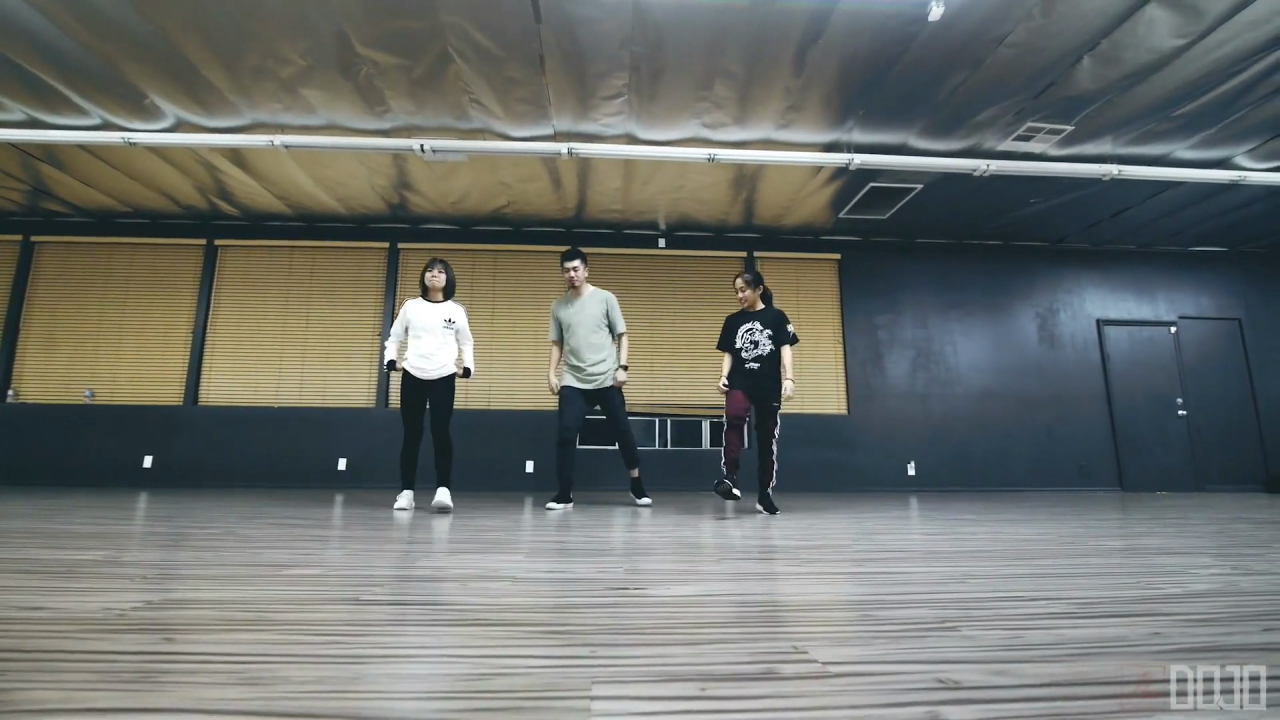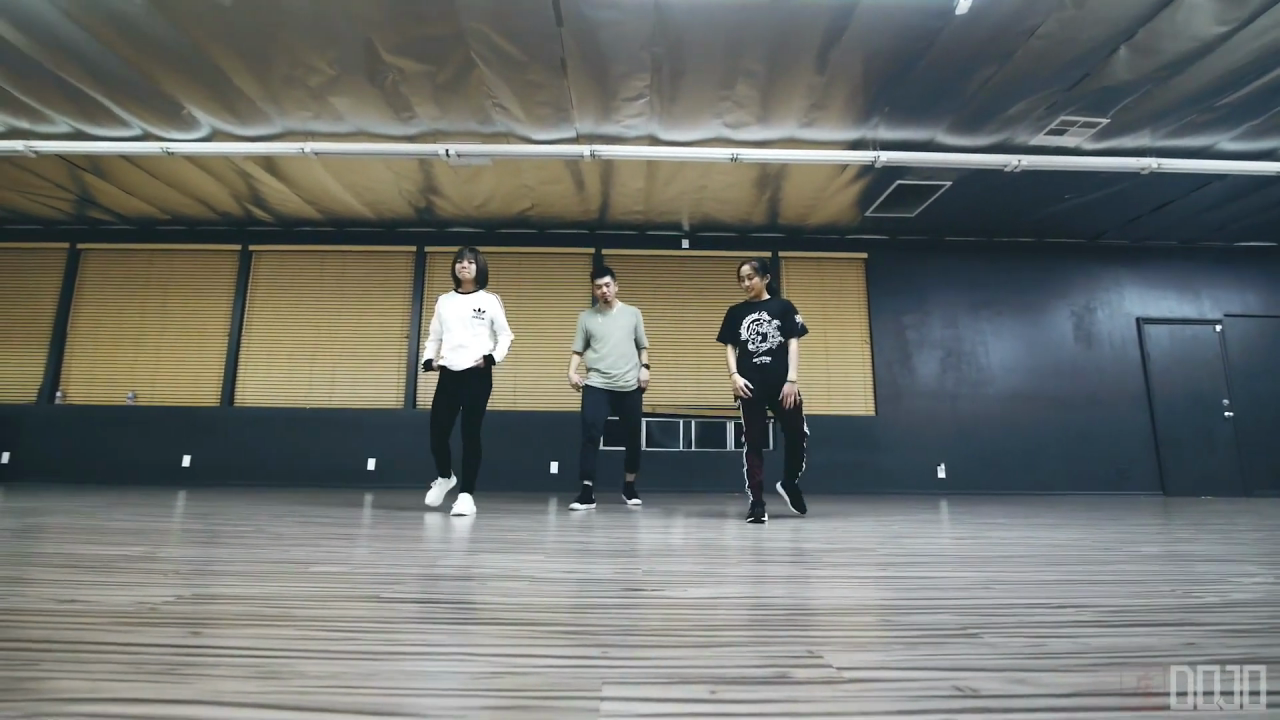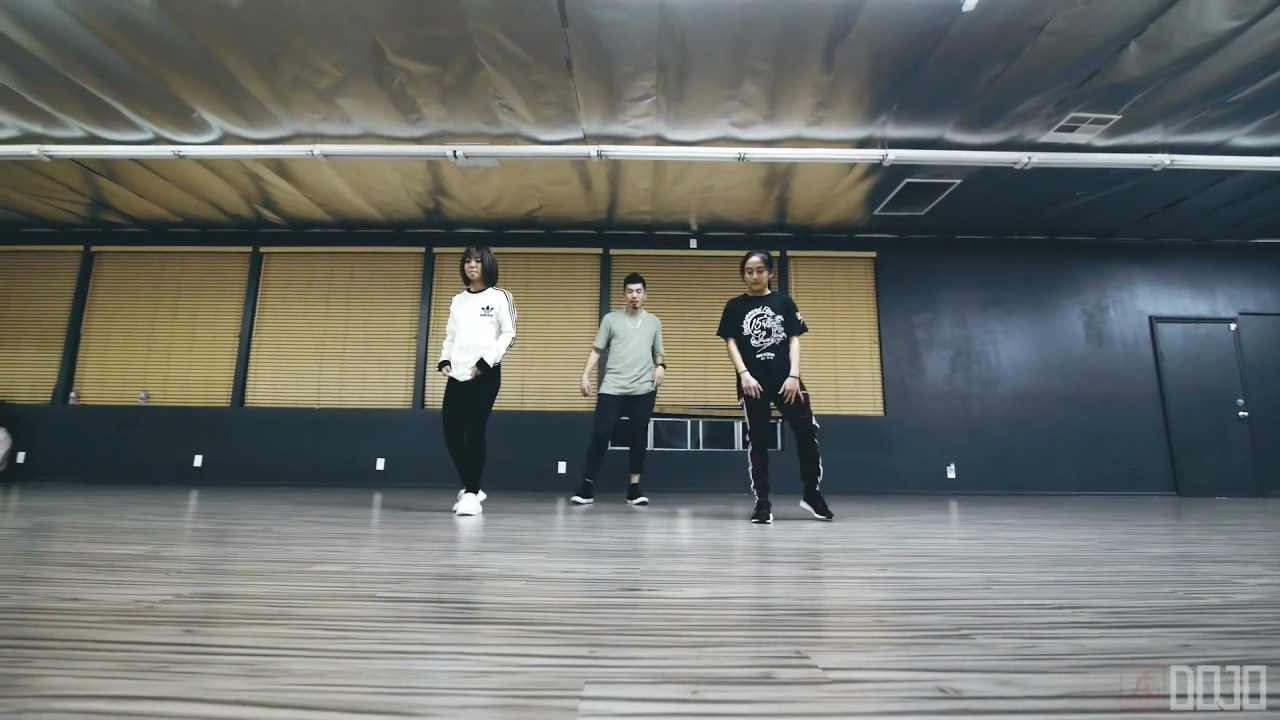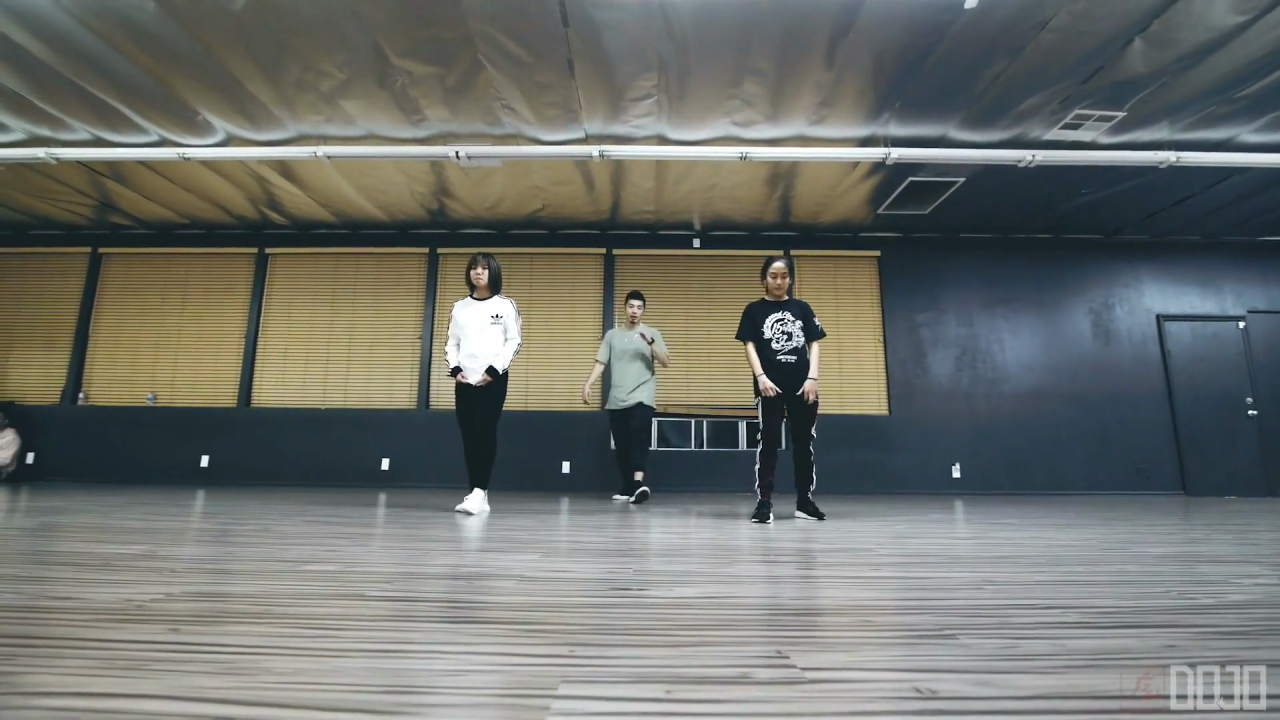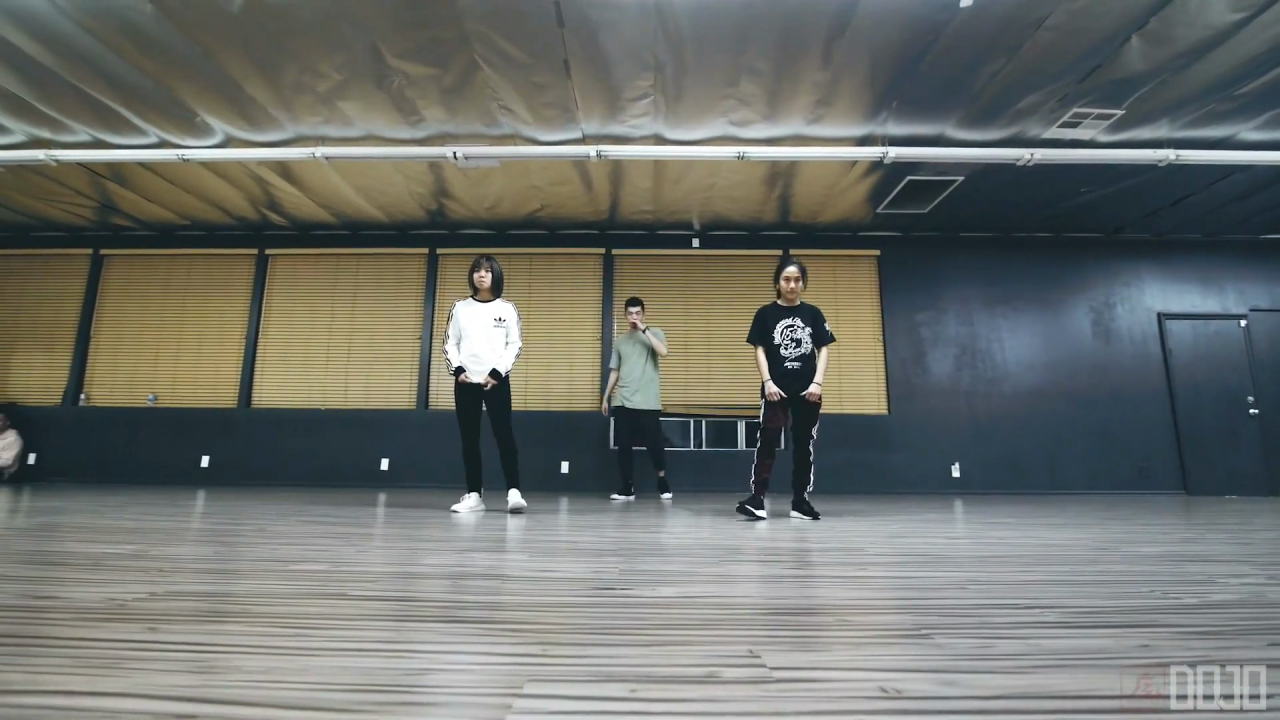
dt=0.4s
person 1, frame 1
left shoulder: (777, 317)
right shoulder: (733, 321)
left elbow: (786, 348)
right elbow: (728, 353)
left wrist: (788, 378)
right wrist: (723, 376)
left hip: (769, 386)
right hip: (740, 383)
left knee: (768, 440)
right knee: (734, 420)
left ankle: (765, 496)
right ankle: (728, 479)
person 1, frame 2
left shoulder: (783, 307)
right shoulder: (736, 312)
left elbow: (793, 343)
right elbow: (730, 348)
left wrist: (792, 379)
right wrist: (735, 375)
left hip: (780, 383)
right hip: (749, 385)
left knee: (797, 434)
right knee: (754, 441)
left ankle: (789, 484)
right ankle: (756, 503)
person 1, frame 3
left shoulder: (784, 303)
right shoulder: (735, 306)
left elbow: (794, 340)
right elbow: (731, 342)
left wrist: (794, 375)
right wrist: (744, 374)
left hip: (786, 379)
right hip: (753, 382)
left knee: (807, 431)
right knee: (758, 440)
left ankle: (812, 494)
right ankle: (762, 503)
person 1, frame 4
left shoulder: (802, 308)
right shoulder: (754, 310)
left elbow: (814, 344)
right elbow: (750, 346)
left wrist: (813, 377)
right wrist: (760, 377)
left hip: (801, 384)
right hip: (770, 384)
left knee: (804, 442)
right knee: (769, 441)
left ankle: (804, 500)
right ankle: (764, 502)
person 1, frame 5
left shoulder: (813, 314)
right shoulder: (765, 314)
left elbow: (823, 349)
right elbow: (760, 350)
left wrist: (818, 382)
right wrist: (767, 382)
left hip: (806, 388)
right hip: (776, 388)
left knee: (804, 443)
right knee: (768, 438)
left ankle: (800, 501)
right ankle: (757, 498)
person 2, frame 1
left shoulder: (457, 310)
right shoulder: (410, 307)
left elbow: (466, 343)
right elbow: (394, 337)
left wrist: (468, 367)
right wrist: (391, 361)
left hip: (443, 379)
right hip: (413, 377)
left knee: (441, 432)
right knee: (412, 435)
left ankle: (443, 490)
right ankle: (407, 491)
person 2, frame 2
left shoulder: (490, 300)
right shoulder: (444, 301)
left elbow: (505, 335)
right elbow: (434, 336)
left wrist: (493, 357)
right wrist: (429, 359)
left hip: (478, 374)
right hip: (449, 373)
left knee: (470, 432)
right knee: (439, 429)
left ankle: (465, 495)
right ankle: (444, 477)
person 2, frame 3
left shoulder: (500, 297)
right shoulder: (457, 301)
left elbow: (509, 335)
left wrist: (485, 363)
right wrist: (444, 362)
left hip: (485, 374)
right hip: (457, 375)
left knee: (474, 431)
right knee: (451, 432)
left ankle: (471, 494)
right ankle: (471, 488)
person 2, frame 4
left shoulder: (505, 305)
right shoulder: (460, 307)
left elbow: (514, 341)
right elbow: (451, 343)
left wrist: (495, 369)
right wrist: (455, 369)
left hip: (494, 379)
right hip: (466, 380)
left knee: (487, 432)
right knee: (469, 437)
left ankle: (479, 491)
right ankle: (476, 492)
person 2, frame 5
left shoulder: (507, 308)
right shoulder: (460, 308)
left elbow: (515, 345)
right elbow: (450, 343)
left wrist: (498, 372)
right wrist: (457, 369)
left hip: (497, 380)
right hip: (467, 381)
left knee: (504, 433)
right knee: (469, 437)
left ankle: (514, 491)
right ankle: (473, 494)
person 3, frame 1
left shoulder: (605, 298)
right shoulder: (558, 306)
left elbow: (621, 336)
right elbow: (557, 343)
left wrist: (622, 367)
right wrist: (551, 373)
left hip: (607, 380)
right hip: (573, 382)
left knee: (622, 431)
right knee: (566, 434)
left ankle: (636, 483)
right ankle: (564, 493)
person 3, frame 2
left shoulder: (632, 313)
right shoulder: (586, 318)
left elbow: (643, 347)
right elbow: (578, 351)
left wrist: (644, 367)
right wrist: (572, 371)
left hip: (630, 386)
right hip: (597, 384)
left knee: (632, 438)
right knee: (590, 433)
left ankle: (629, 487)
right ankle: (586, 492)
person 3, frame 3
left shoulder: (654, 322)
right shoulder: (610, 319)
left elbow: (658, 354)
right elbow: (597, 350)
left wrist: (660, 366)
right wrist: (585, 376)
left hip: (643, 390)
right hip: (612, 388)
left knee: (638, 438)
right knee: (600, 434)
left ankle: (634, 488)
right ankle: (587, 485)
person 3, frame 4
left shoulder: (652, 334)
right shoulder: (612, 335)
left elbow: (665, 361)
right elbow: (601, 364)
left wrist: (649, 340)
right wrist: (588, 385)
left hip: (642, 397)
right hip: (617, 400)
left knee: (640, 439)
right knee: (621, 444)
left ankle: (639, 484)
right ankle: (627, 485)
person 3, frame 5
left shoulder: (654, 333)
right shoulder: (619, 341)
left elbow: (663, 352)
right elbow: (614, 371)
left wrist: (644, 329)
right wrist: (606, 397)
left hip: (648, 400)
right hip: (622, 400)
left knee: (654, 442)
right knee: (623, 443)
left ankle: (662, 482)
right ankle: (626, 487)
